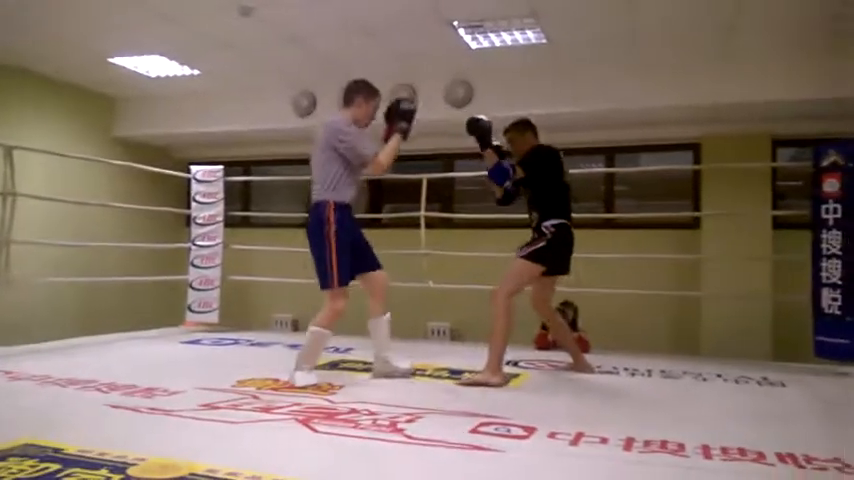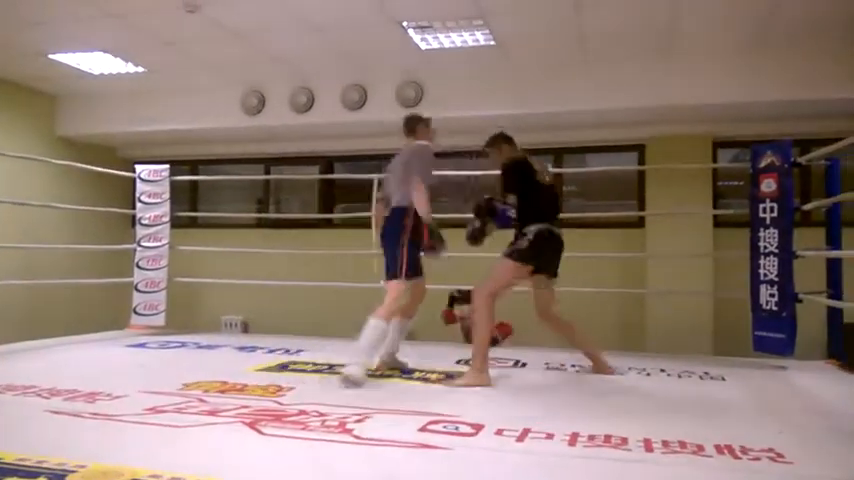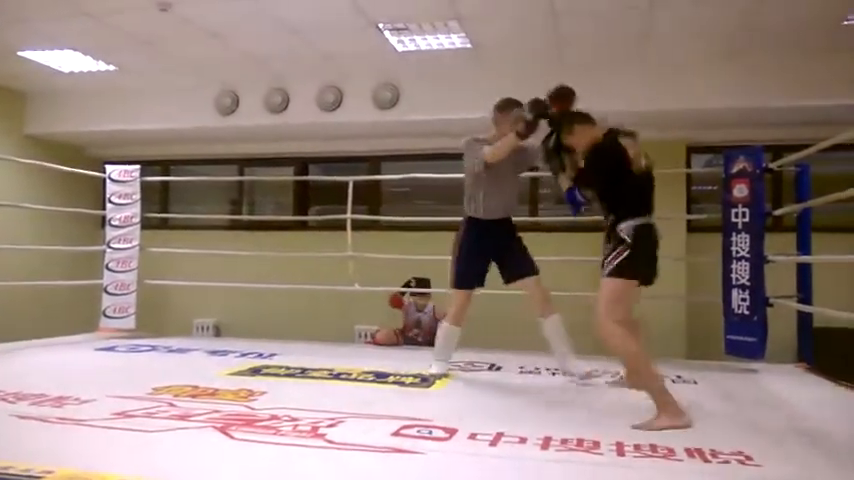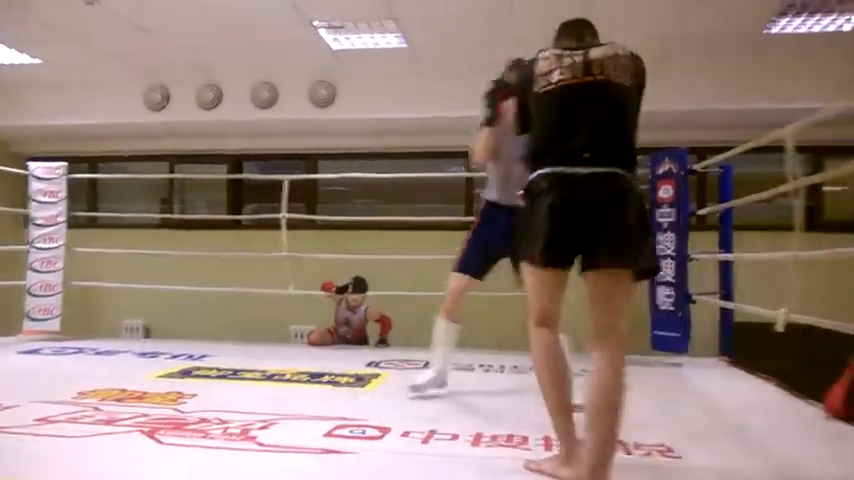
dt=1s
person 1, frame 1
left shoulder: (543, 154)
right shoulder: (533, 167)
left elbow: (501, 178)
right elbow: (503, 197)
left wrist: (485, 144)
right wrist: (498, 160)
left hip: (551, 234)
right hip: (553, 236)
left knee: (502, 292)
right knee: (541, 304)
left ankle: (493, 370)
right ankle: (579, 361)
person 1, frame 2
left shoulder: (514, 166)
right shoulder: (536, 168)
left elbow: (510, 214)
left wrist: (483, 215)
right wrist: (492, 207)
left hip: (535, 238)
right hip: (550, 240)
left knee: (483, 293)
right knee: (545, 312)
left ankle: (478, 371)
right ankle: (598, 361)
person 1, frame 3
left shoulder: (600, 150)
right shoulder: (624, 139)
left elbow: (578, 201)
left wrist: (563, 171)
right wrist: (577, 165)
left hip: (630, 237)
right hip: (641, 235)
left knee: (608, 323)
right knee: (618, 314)
left ankle: (669, 409)
right ankle: (638, 375)
person 1, frame 4
left shoulder: (534, 67)
right shoulder: (629, 62)
left hip: (550, 191)
right hip: (612, 193)
left knee: (542, 325)
right knee: (607, 344)
person 2, frame 1
left shoulder: (346, 132)
right shoulder: (340, 128)
left elbow: (371, 166)
right elbow: (380, 163)
left wrist: (393, 129)
right wrist: (402, 127)
left hip: (343, 218)
right hip: (329, 217)
left knee: (379, 286)
right knee: (337, 303)
left ankle: (383, 361)
right ankle: (302, 369)
person 2, frame 2
left shoulder: (399, 160)
right shoulder: (423, 151)
right elbow: (417, 186)
right wrist: (428, 225)
left hip: (394, 225)
right hip: (405, 225)
left knee: (417, 293)
right knee: (395, 299)
left ankle: (388, 355)
right ankle: (357, 365)
person 2, frame 3
left shoulder: (520, 153)
right shoulder: (473, 146)
right elbow: (493, 155)
right wrist: (524, 126)
left hip: (504, 231)
right hip: (475, 230)
left knee: (540, 295)
right knee: (460, 302)
left ankle: (565, 361)
right ankle: (439, 361)
person 2, frame 4
right shoulder: (496, 126)
right elbow: (479, 159)
right wrist: (494, 116)
right hip: (494, 215)
right knee: (454, 292)
right ankle: (438, 372)
